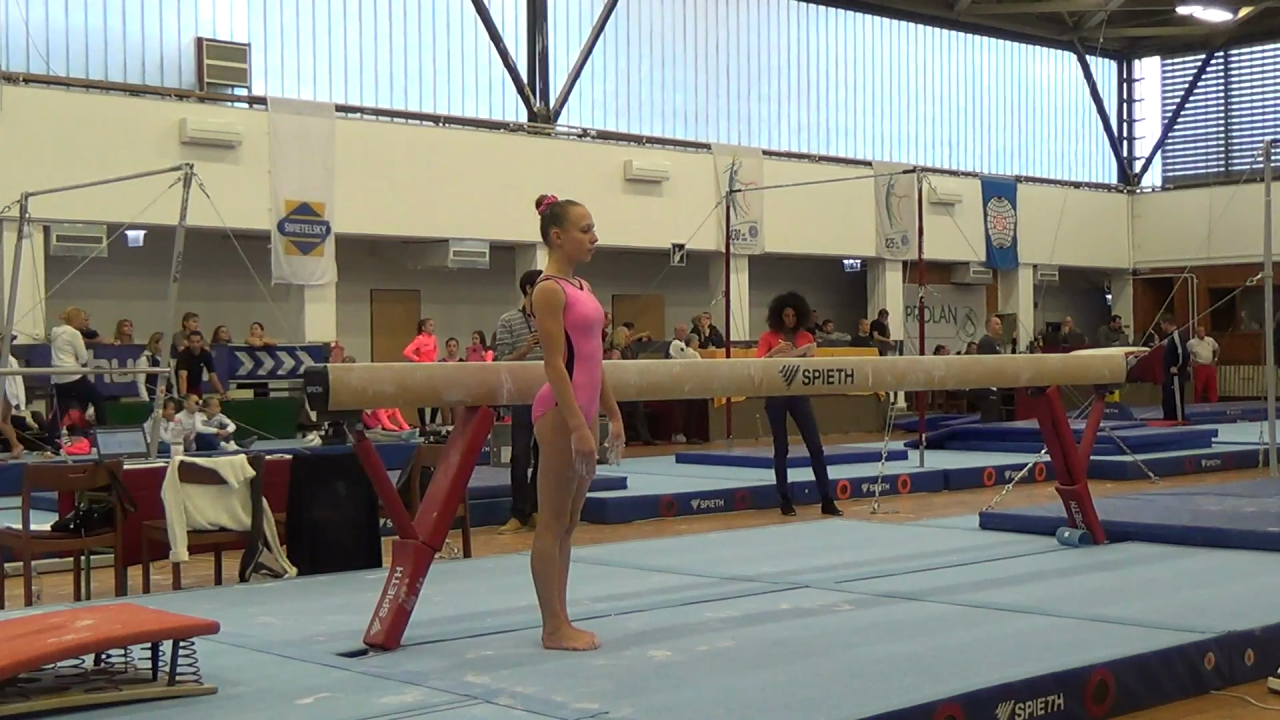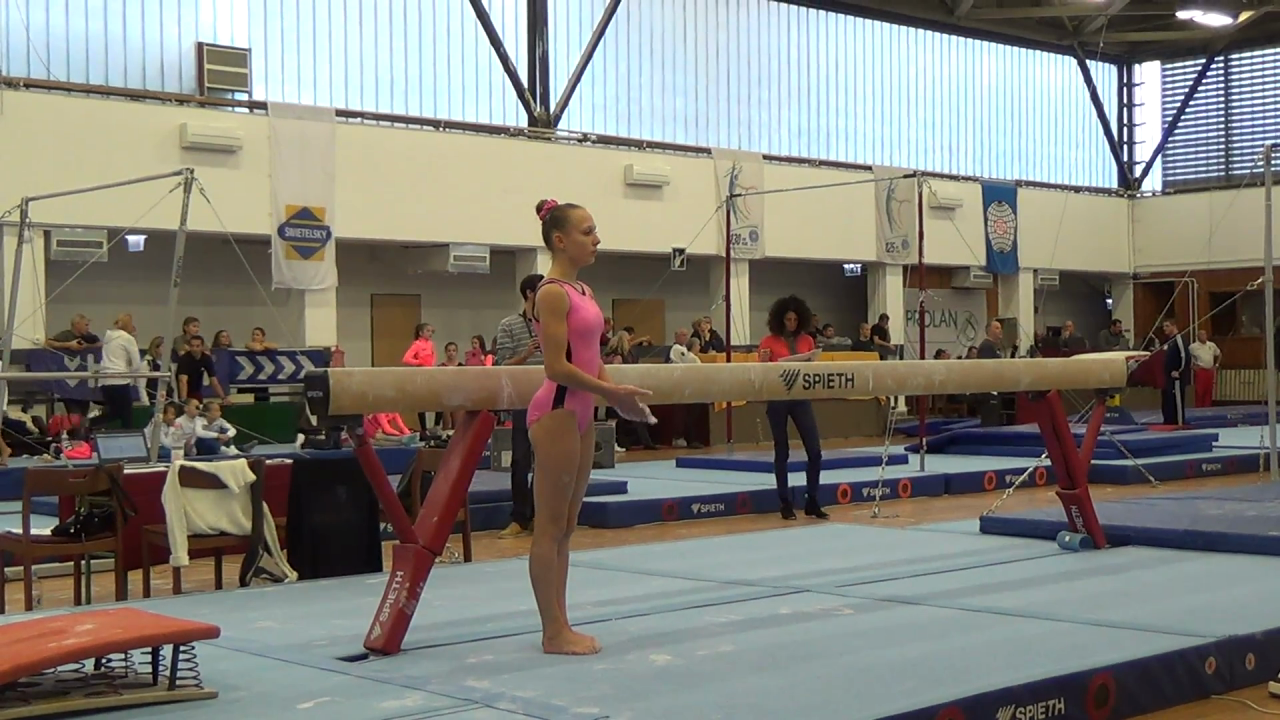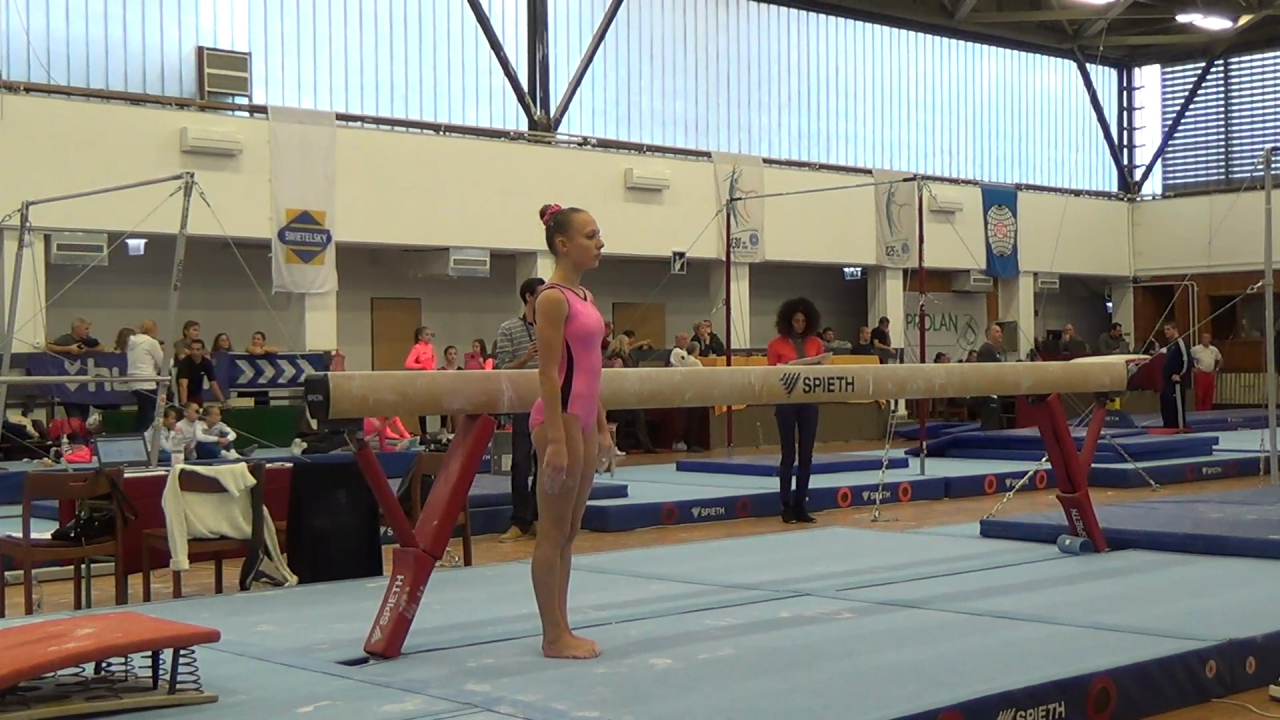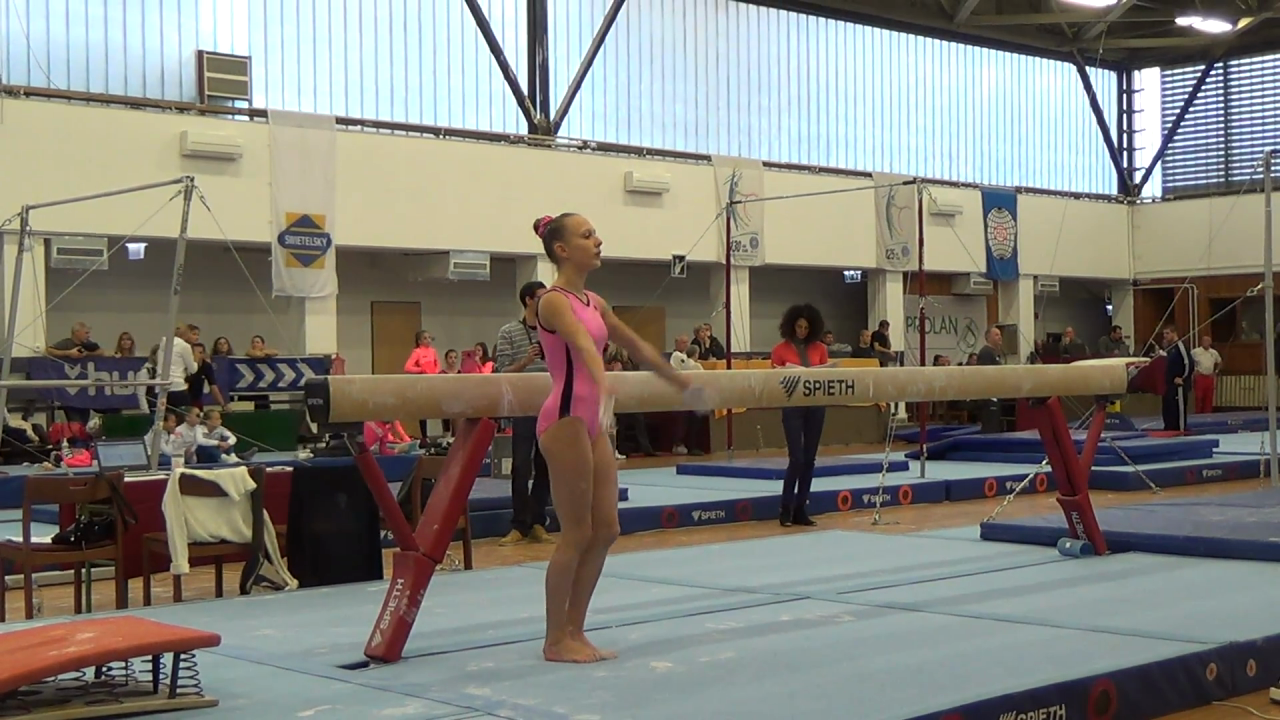
dt=0.5s
person 1, frame 1
left shoulder: (581, 287)
right shoulder: (550, 290)
right elbow: (555, 365)
left wrist: (613, 416)
right wrist: (578, 428)
left hip: (584, 412)
right hip: (561, 412)
left knee: (569, 524)
right knee: (553, 524)
left ankle: (562, 622)
right ankle: (553, 628)
person 1, frame 2
left shoulder: (583, 291)
right shoulder: (552, 293)
right elbow: (556, 367)
left wrist: (618, 395)
right wrist: (613, 393)
left hip: (581, 415)
right hip: (556, 414)
left knee: (566, 527)
right knee: (550, 527)
left ankle: (562, 626)
right ankle: (553, 632)
person 1, frame 3
left shoulder: (584, 297)
right shoulder: (553, 298)
right elbow: (549, 374)
left wrist: (602, 428)
right wrist: (555, 440)
left hip: (584, 421)
right hip: (561, 419)
left knee: (569, 531)
right knee: (554, 532)
left ankle: (563, 629)
right ankle: (553, 636)
person 1, frame 4
left shoulder: (593, 301)
right shoulder: (554, 301)
left elbow: (636, 345)
right elbow: (584, 350)
left wrist: (679, 380)
right wrist: (603, 390)
left hip: (591, 422)
right hip: (565, 422)
left knee: (605, 532)
right knee: (577, 534)
left ankle: (573, 629)
right ankle: (556, 638)
person 2, frame 1
right shoulder: (508, 321)
right elbow: (501, 362)
right wrist: (524, 351)
right knee: (520, 457)
left ankle: (537, 510)
right ankle: (520, 514)
person 2, frame 2
right shoulder: (509, 326)
right elbow: (502, 366)
right wrist: (525, 355)
right knee: (520, 461)
left ankle: (538, 514)
right ankle: (520, 518)
person 2, frame 3
right shoulder: (508, 329)
right elbow: (502, 370)
right wrist: (525, 359)
right knee: (521, 465)
left ankle: (537, 519)
right ankle: (520, 522)
person 2, frame 4
right shoulder: (508, 333)
right elbow: (501, 373)
right wrist: (525, 362)
left knee: (545, 469)
right knee: (521, 469)
left ankle: (537, 523)
right ankle: (520, 525)
person 3, frame 1
left shoulder: (806, 337)
right shoulder: (769, 337)
left wrist: (808, 359)
right wrist: (775, 351)
left hip: (799, 393)
right hip: (776, 395)
left knee: (815, 446)
right knee: (781, 448)
left ankle: (826, 500)
right ankle: (785, 500)
person 3, frame 2
left shoulder: (807, 340)
right shoulder: (769, 341)
right wrist: (763, 359)
left hip: (801, 398)
right hip: (778, 399)
left knee: (814, 450)
right knee: (782, 452)
left ankle: (812, 502)
right ankle: (785, 504)
person 3, frame 3
left shoulder: (815, 343)
right shoulder: (776, 344)
left hip: (809, 401)
right hip: (786, 401)
left knee: (806, 455)
right knee: (789, 455)
left ankle: (800, 506)
right ankle: (786, 506)
person 3, frame 4
left shoulder: (819, 348)
right shoulder: (780, 350)
left hip: (815, 405)
right hip: (793, 405)
left knee: (809, 459)
right knee: (796, 458)
left ankle: (800, 510)
right ankle: (785, 508)
